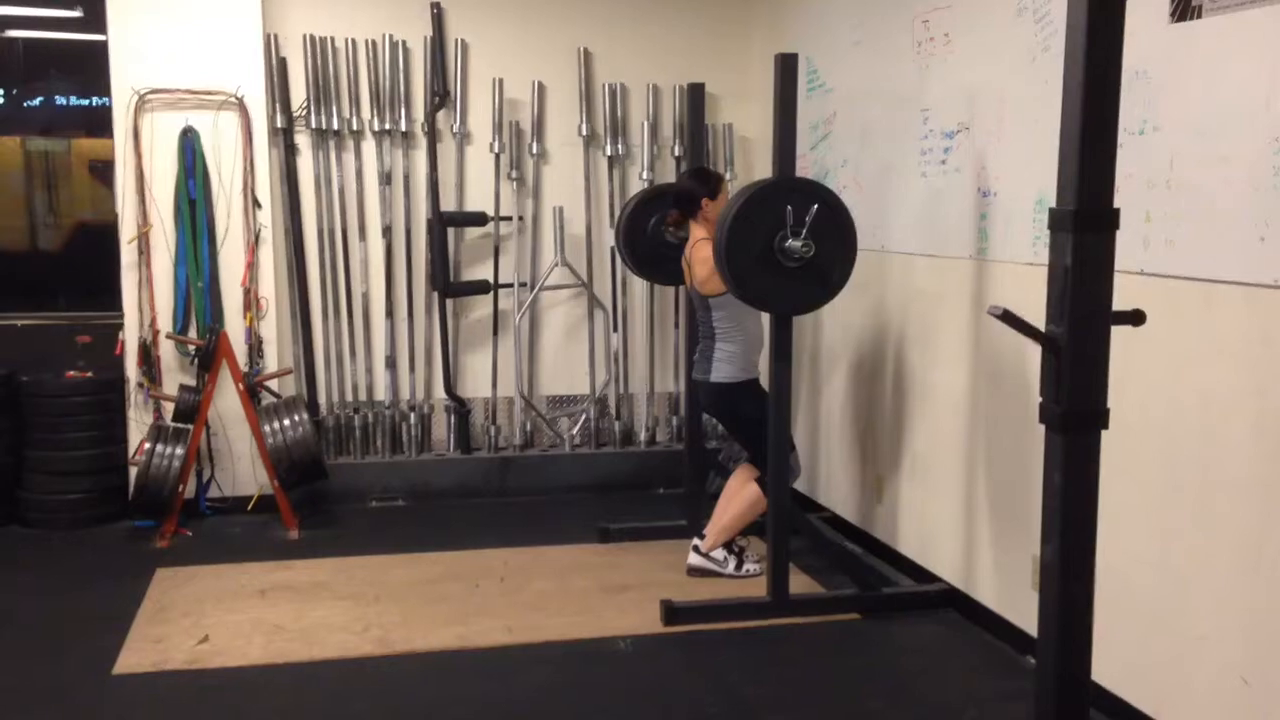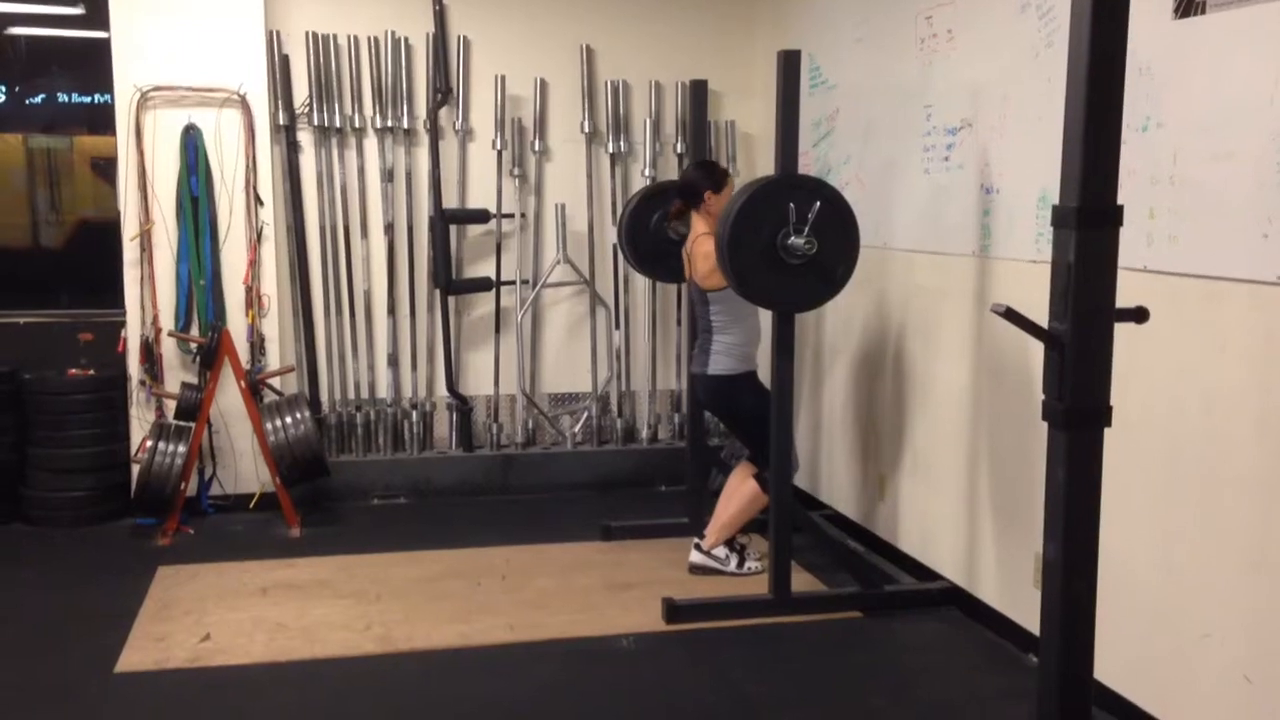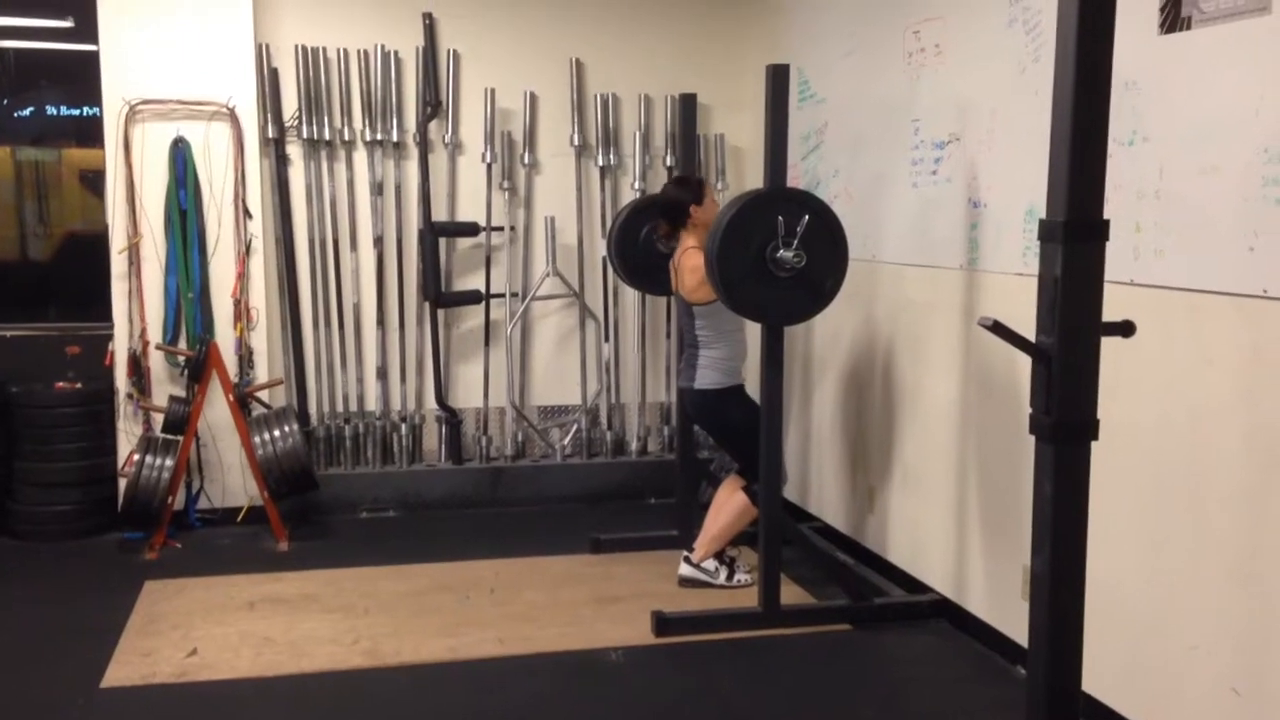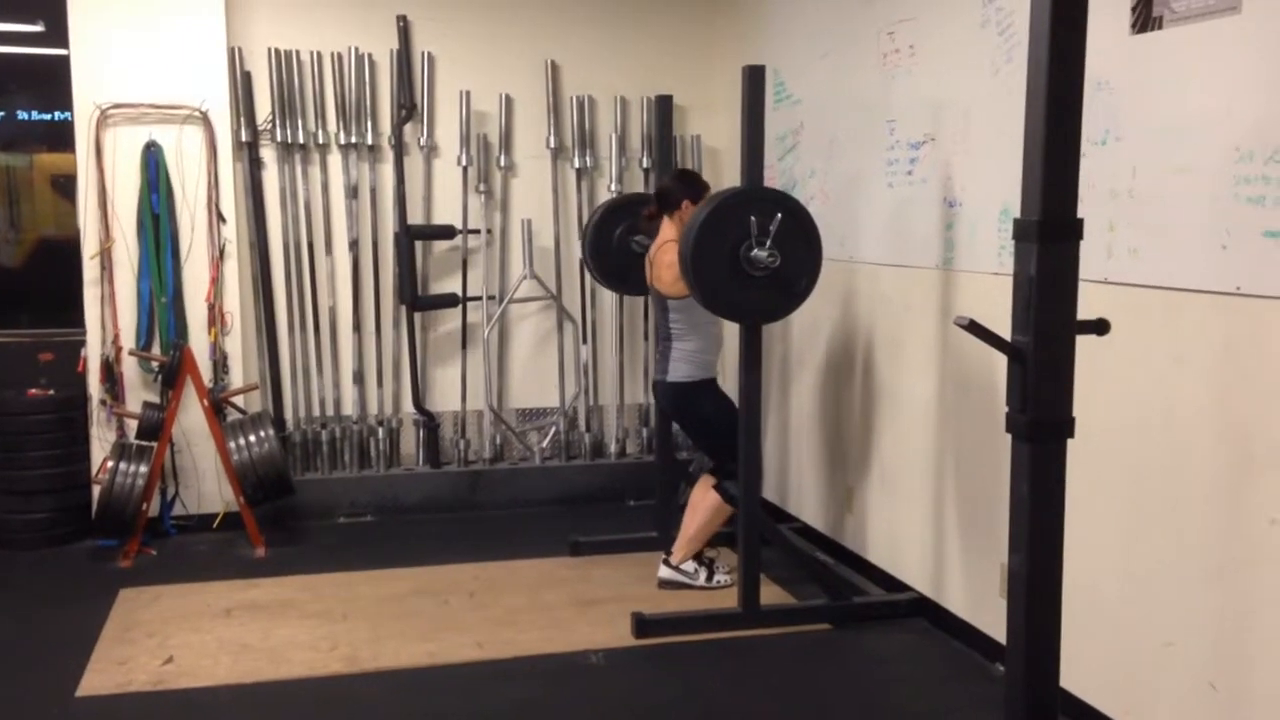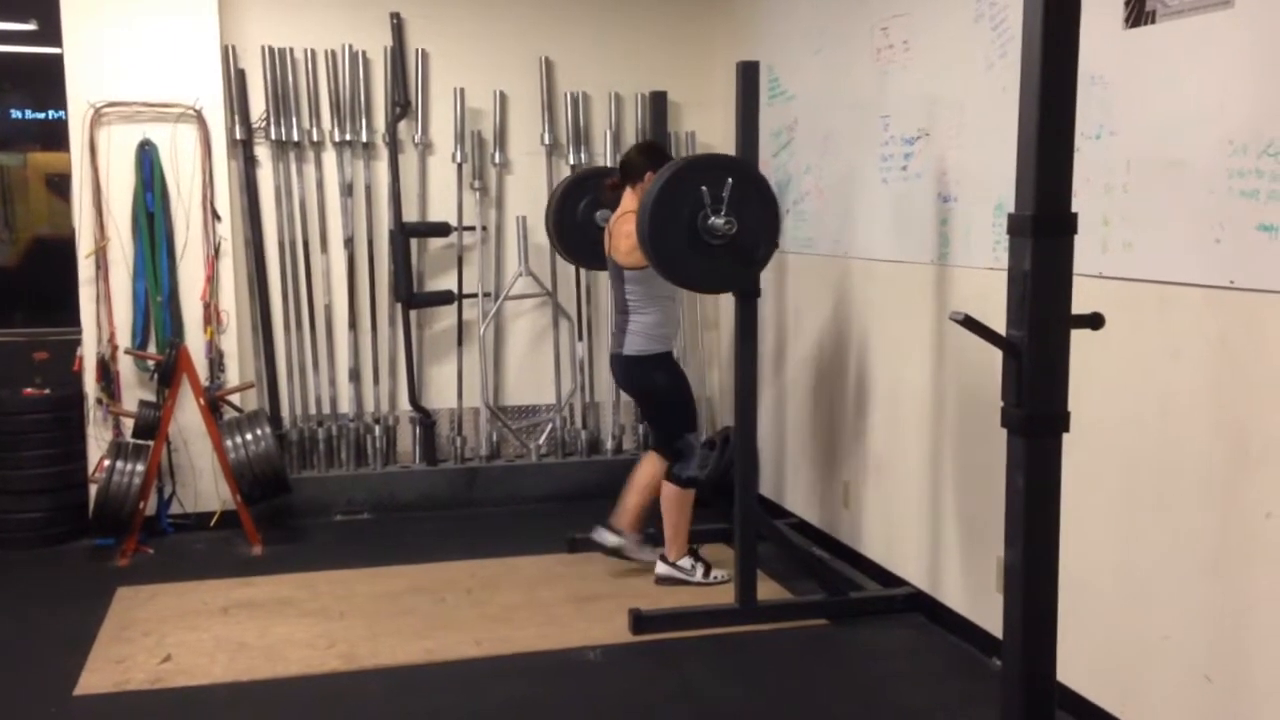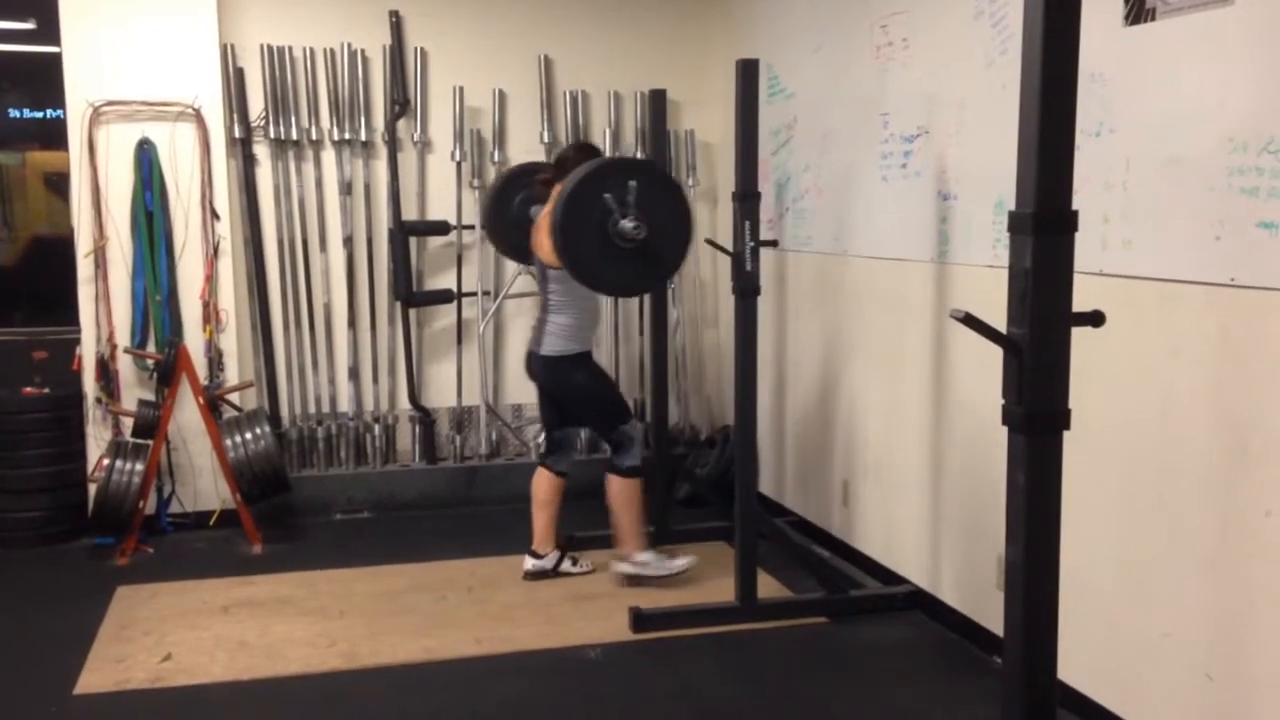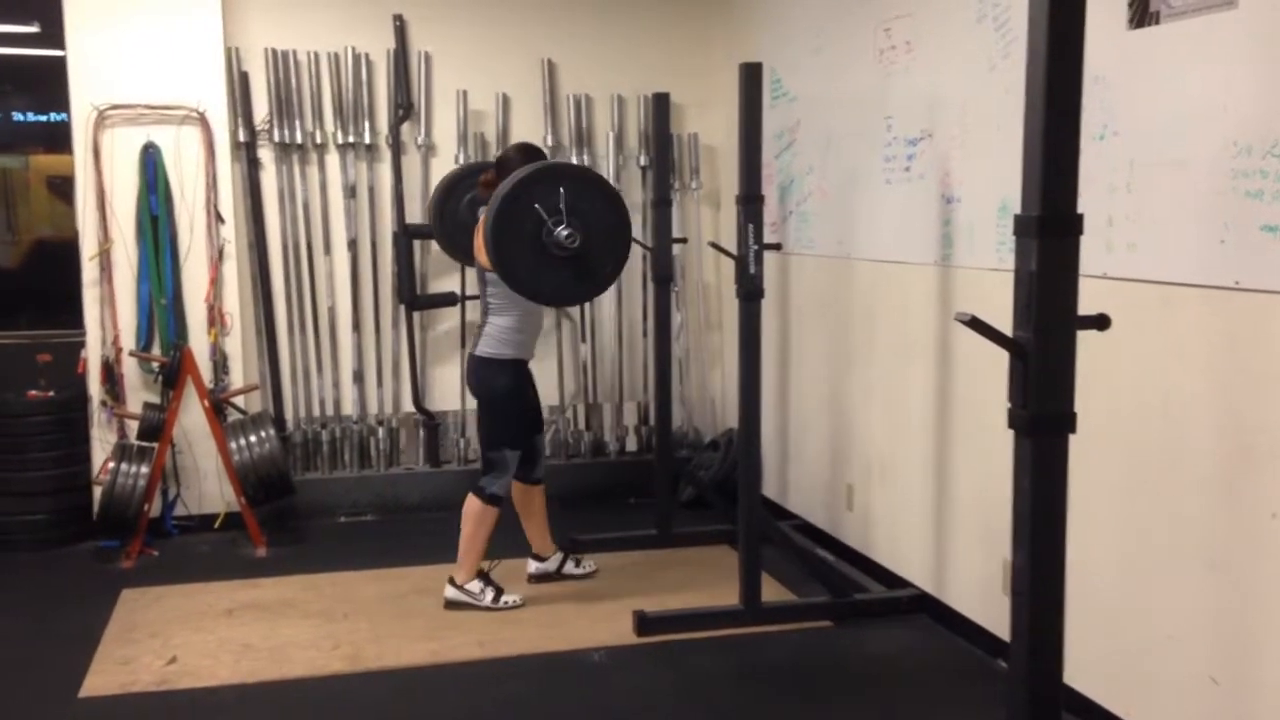
dt=0.5s
person 1, frame 1
left shoulder: (695, 249)
right shoulder: (710, 255)
left hip: (718, 375)
right hip: (729, 381)
left knee: (763, 457)
left ankle: (714, 537)
right ankle: (710, 549)
person 1, frame 2
left shoulder: (697, 244)
right shoulder: (711, 249)
left hip: (714, 371)
right hip: (727, 375)
left knee: (762, 454)
left ankle: (716, 534)
right ankle: (710, 548)
person 1, frame 3
left shoulder: (683, 257)
right shoulder: (698, 263)
left hip: (701, 384)
right hip: (715, 389)
left knee: (752, 467)
left ankle: (707, 548)
right ankle: (700, 560)
person 1, frame 4
left shoulder: (659, 251)
right shoulder: (676, 257)
left hip: (674, 379)
right hip: (689, 383)
left knee: (724, 464)
right knee: (738, 472)
left ankle: (686, 550)
right ankle: (679, 563)
person 1, frame 5
left shoulder: (618, 223)
right shoulder: (635, 229)
left hip: (632, 354)
right hip: (647, 358)
left knee: (667, 446)
right knee: (683, 452)
left ankle: (620, 528)
right ankle: (676, 560)
person 1, frame 6
left shoulder: (544, 221)
left hip: (547, 353)
right hip: (567, 358)
left knee: (558, 450)
right knee: (627, 442)
left ankle: (541, 554)
right ankle: (635, 553)
person 1, frame 7
left shoulder: (491, 224)
left hip: (502, 361)
right hip: (499, 364)
left knee: (529, 461)
right knee: (498, 472)
left ankle: (545, 556)
right ankle: (464, 580)
